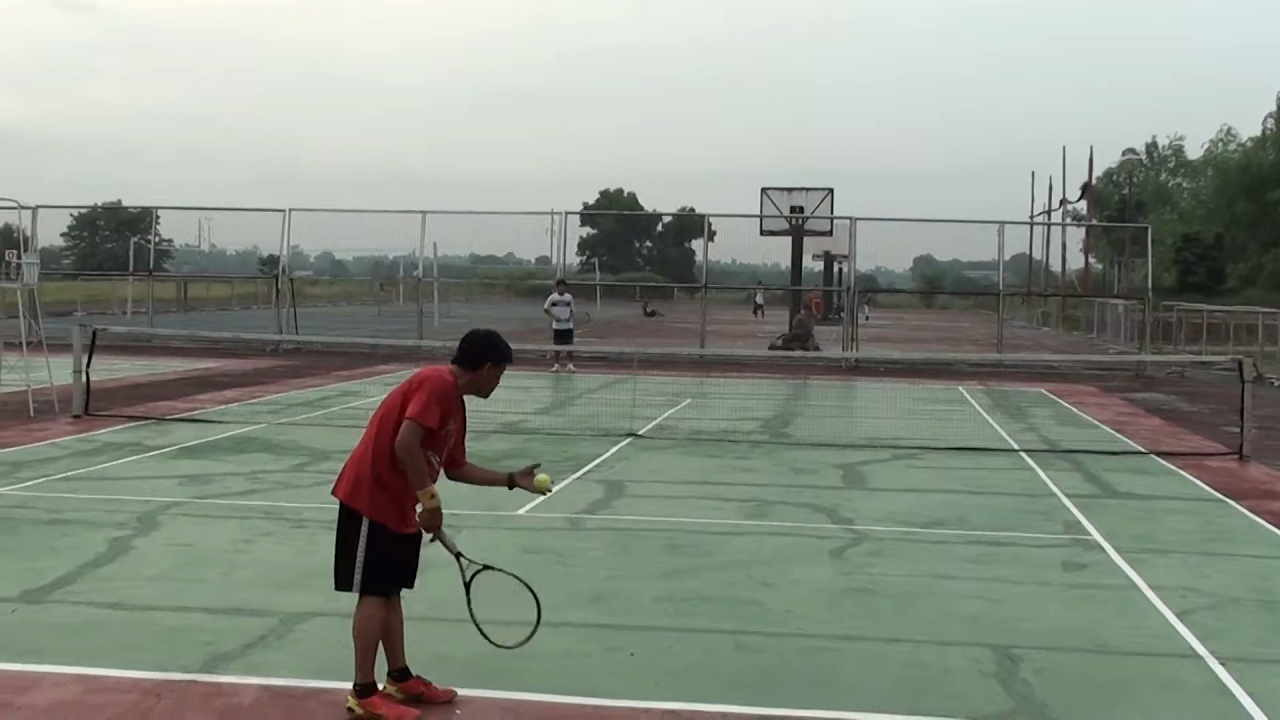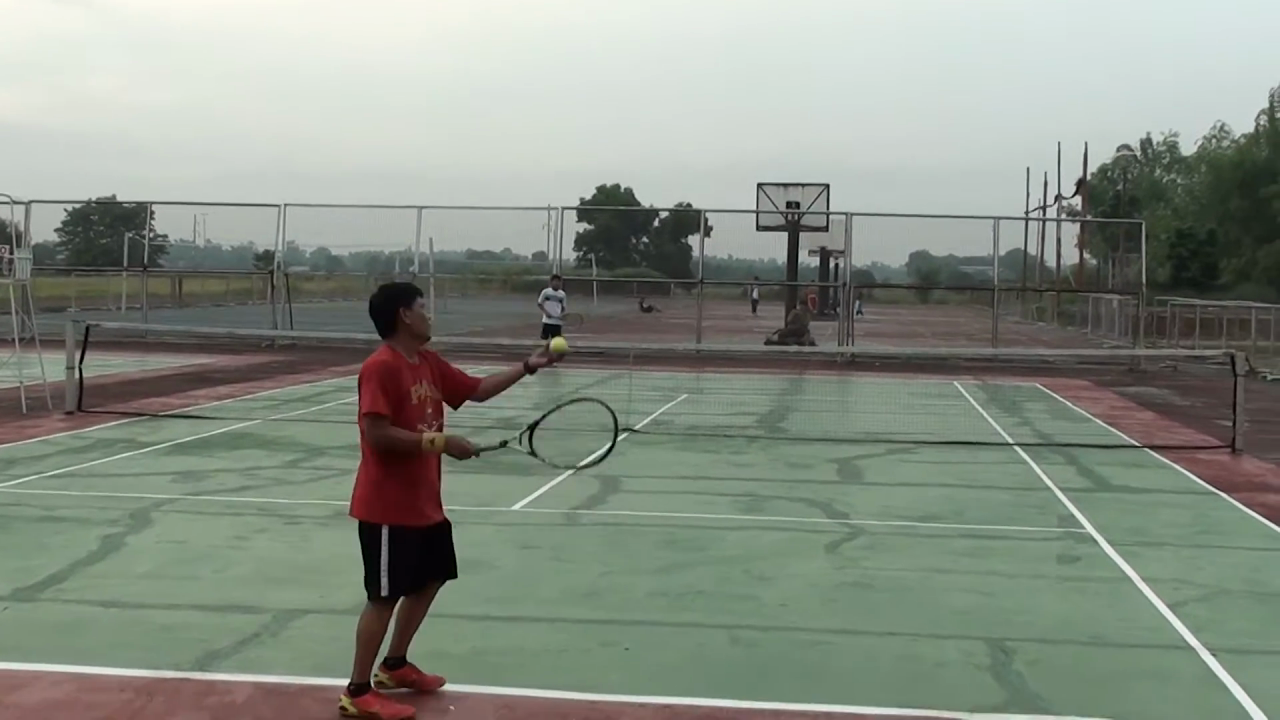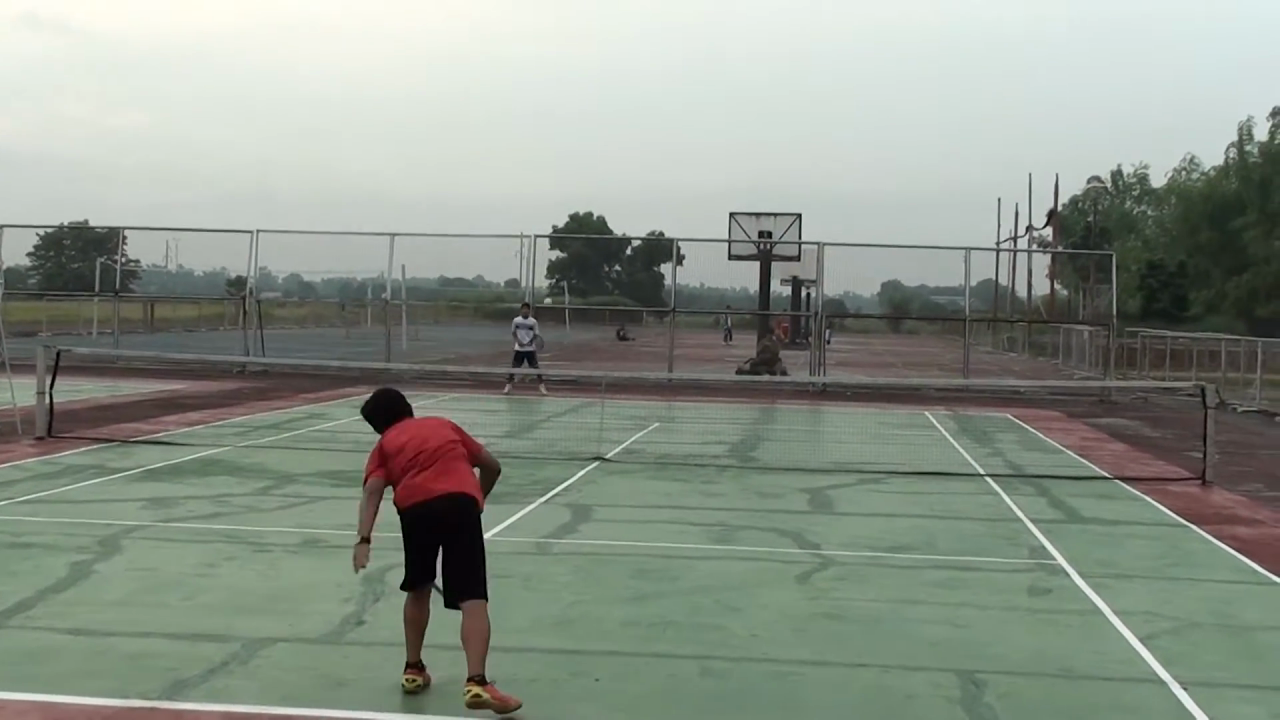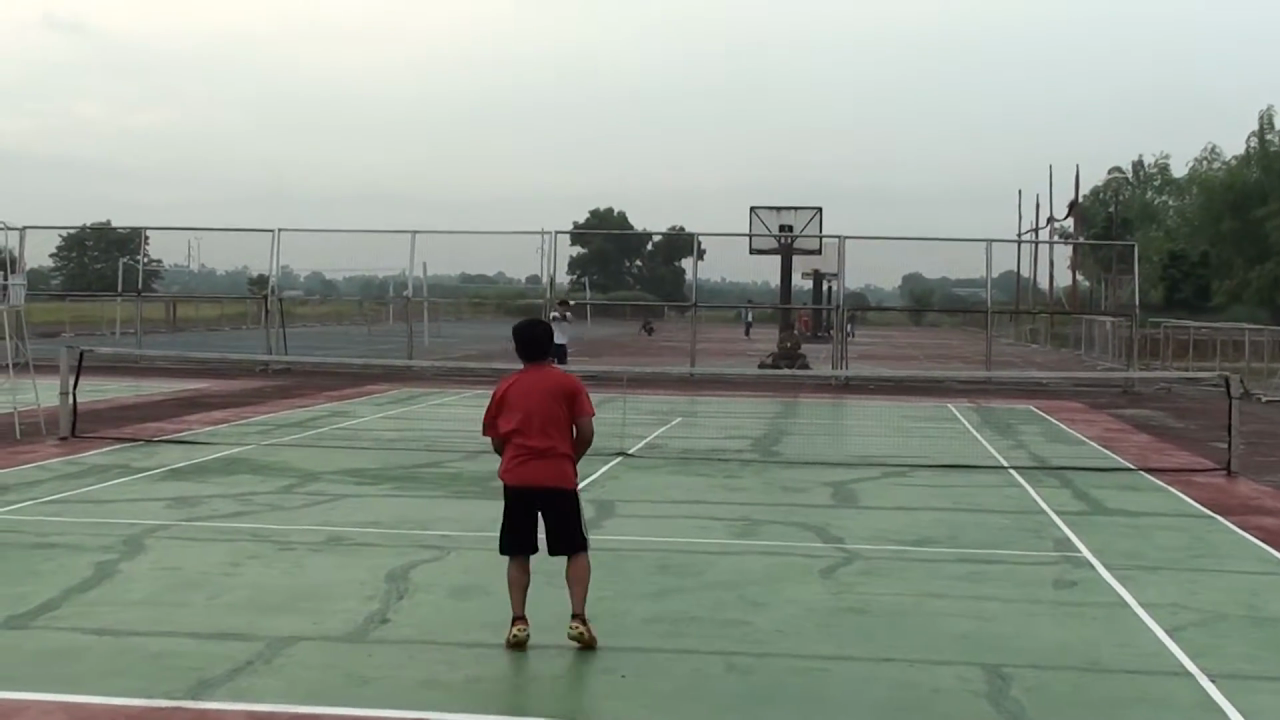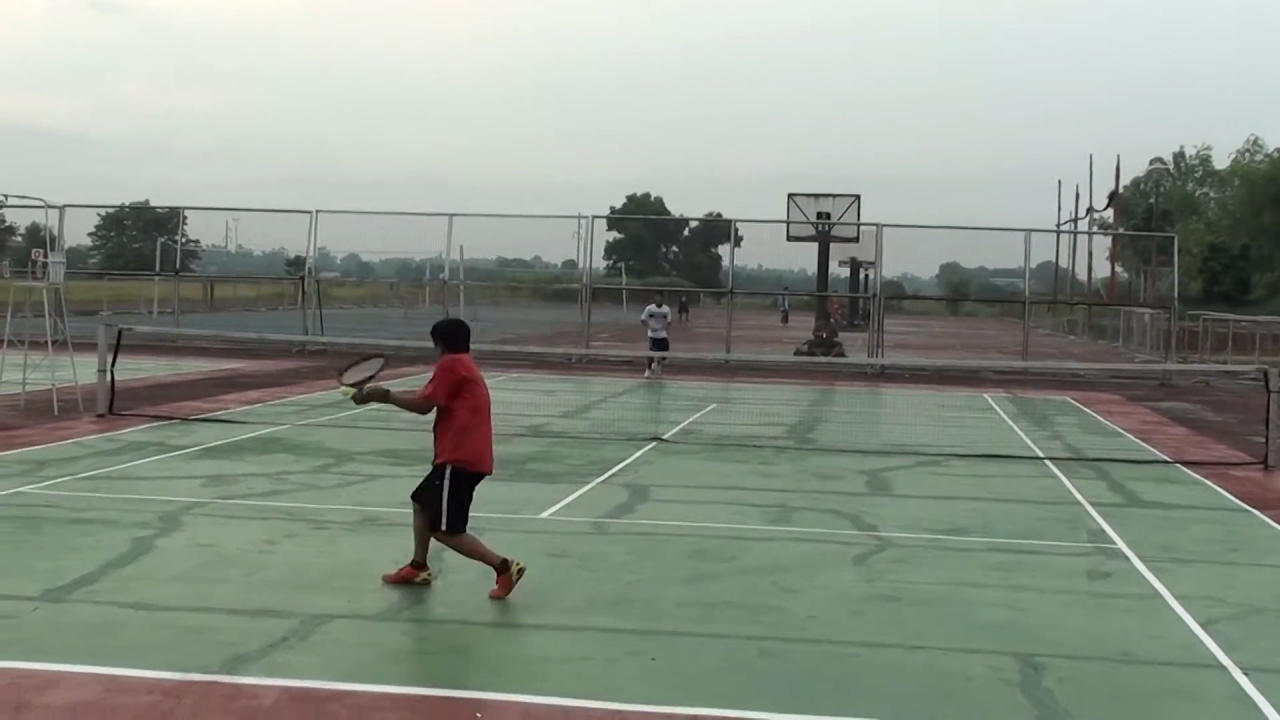
dt=1s
person 1, frame 1
left shoulder: (456, 403)
right shoulder: (437, 383)
left elbow: (457, 467)
right elbow: (405, 443)
left wrist: (512, 480)
right wrist: (430, 500)
left hip: (397, 504)
right hip: (370, 498)
left knee: (390, 590)
right knee: (375, 592)
left ankle: (400, 679)
person 1, frame 2
left shoulder: (428, 361)
right shoulder: (380, 367)
left elbow: (476, 389)
right elbow: (375, 435)
left wrist: (527, 366)
right wrist: (437, 442)
left hip: (423, 502)
right hip: (386, 504)
left knee: (429, 580)
right knee: (386, 595)
left ankle: (394, 664)
person 1, frame 3
left shoulder: (384, 446)
right shoulder: (446, 425)
left elbow: (372, 492)
right elbow: (491, 466)
left wrist: (362, 540)
right wrist: (477, 501)
left hip: (415, 508)
right hip: (461, 501)
left knee: (419, 589)
right knee: (472, 599)
left ankle: (413, 668)
right ankle: (476, 683)
person 1, frame 4
left shoulder: (504, 388)
right shoulder: (569, 384)
left elbow: (497, 443)
right elbow: (586, 433)
left hip: (516, 480)
right hip: (558, 479)
left knee: (518, 555)
right knee: (577, 551)
left ankle: (518, 622)
right ankle: (578, 619)
person 1, frame 5
left shoulder: (449, 365)
right shoulder: (465, 366)
left elbow: (424, 404)
right elbow: (427, 402)
left wrist: (383, 394)
right wrist: (385, 395)
left hip: (460, 459)
right hip: (472, 457)
left knee: (445, 530)
right knee: (422, 501)
left ankle: (504, 567)
right ankle: (418, 567)
